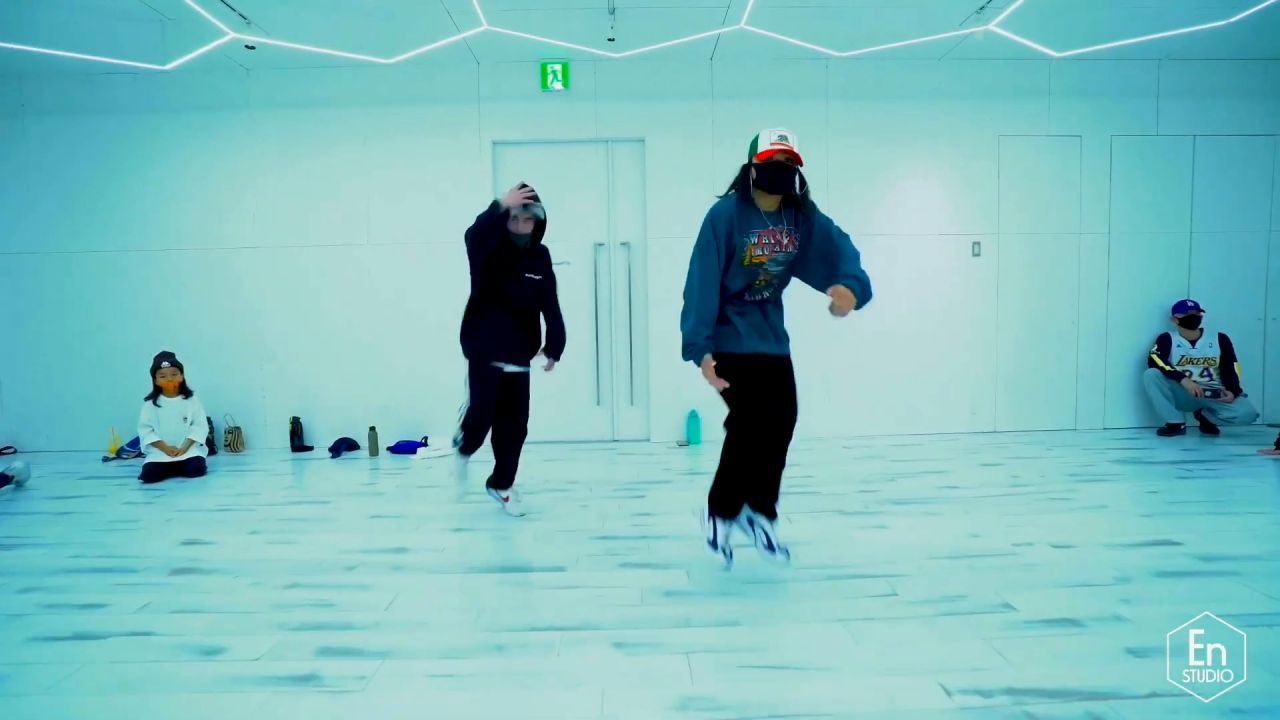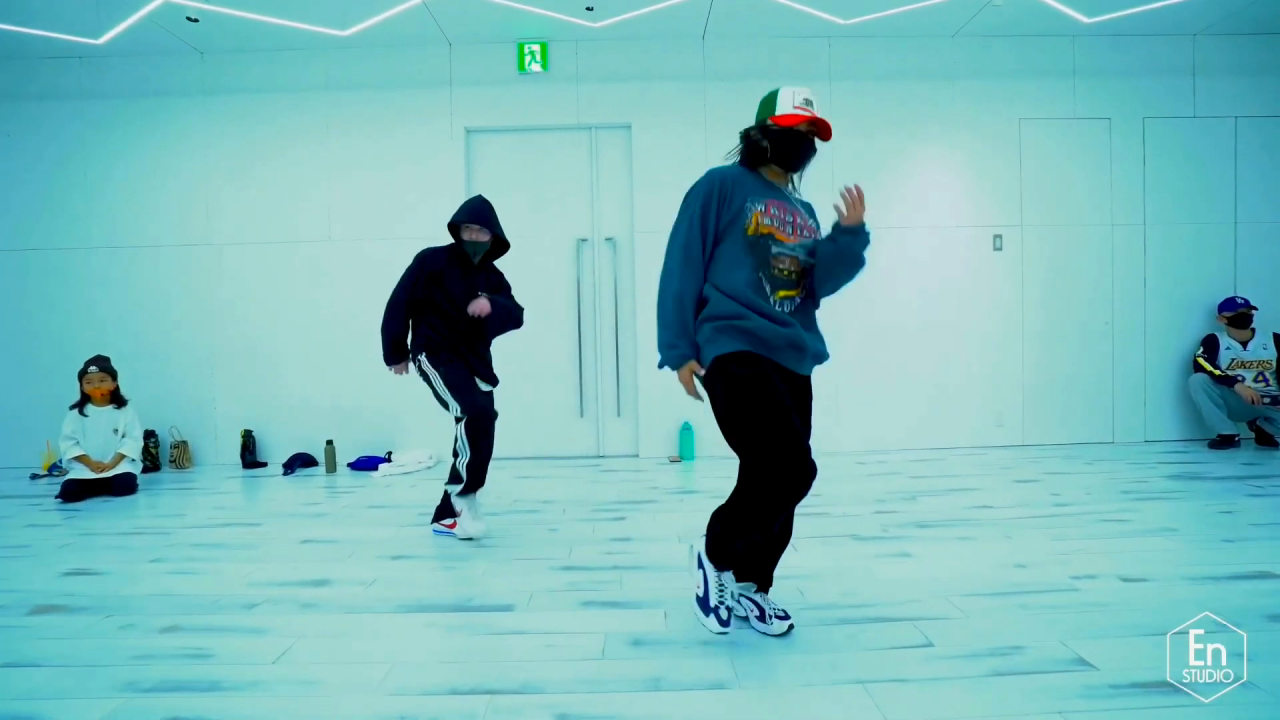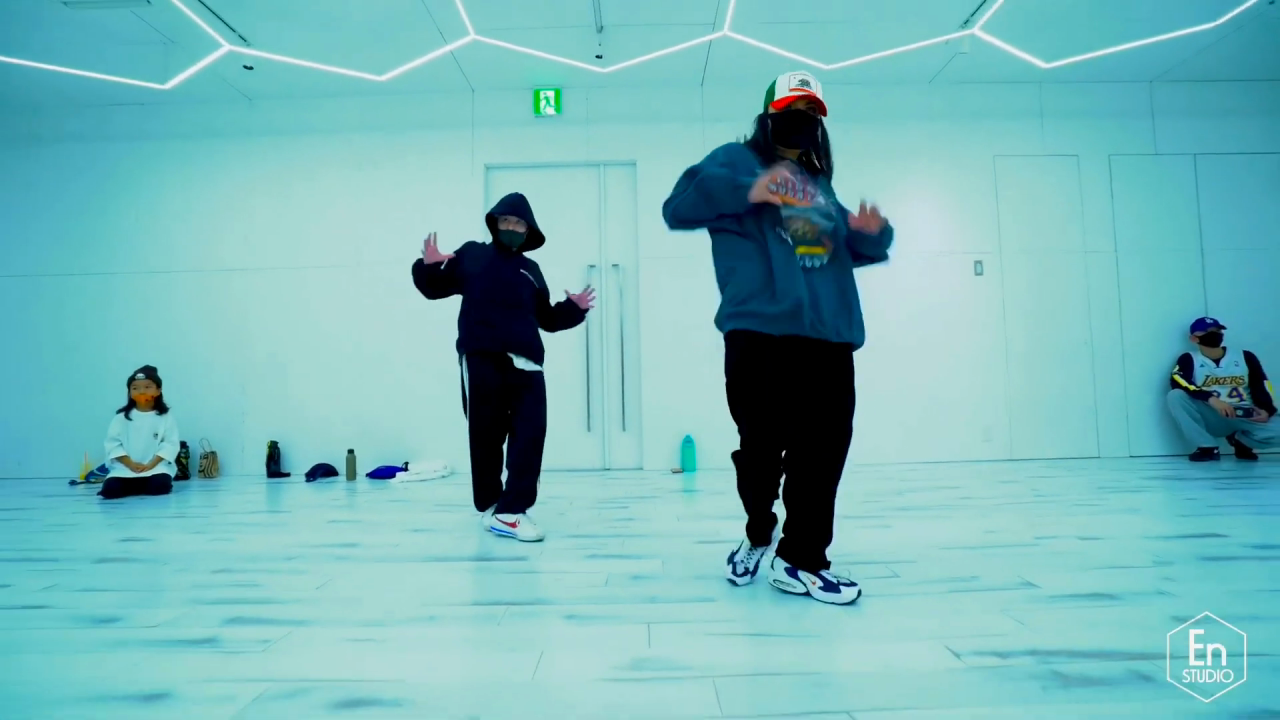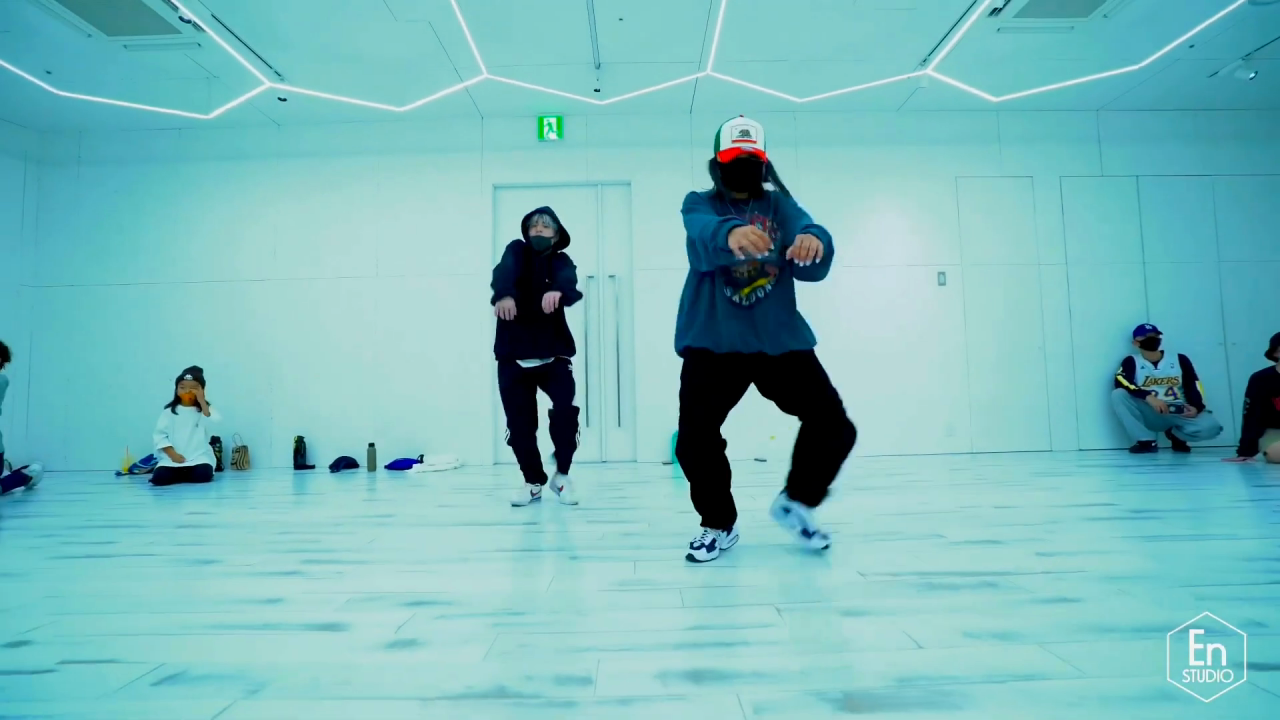
dt=0.7s
person 1, frame 1
left shoulder: (804, 216)
right shoulder: (726, 215)
left elbow: (838, 251)
right elbow: (700, 281)
left wrist: (850, 285)
right wrist: (698, 347)
left hip: (768, 336)
right hip: (727, 337)
left knee: (779, 425)
right knee: (752, 421)
left ankle: (760, 512)
right ankle: (722, 511)
person 1, frame 2
left shoulder: (801, 210)
right shoulder: (721, 185)
left elbow: (818, 283)
right elbow: (684, 266)
left wrist: (851, 233)
right wrist: (680, 350)
left hip: (791, 359)
right hip: (733, 351)
left knee: (783, 478)
right knee: (785, 469)
left ankle: (748, 584)
right ankle: (717, 554)
person 1, frame 3
left shoulder: (822, 187)
right shoulder: (739, 162)
left elbow: (860, 248)
right elbow: (679, 207)
left wrist: (872, 230)
right wrist: (745, 196)
left hip: (829, 329)
right hip: (760, 327)
left knee: (824, 450)
right knee: (763, 447)
left ankle: (800, 560)
right ankle: (759, 535)
person 1, frame 4
left shoulder: (779, 206)
right shoulder: (700, 205)
left elbow: (812, 266)
right elbow: (705, 233)
left wrist: (815, 243)
right wrist: (730, 235)
left hip: (780, 344)
right hip: (711, 348)
left knee: (832, 425)
right knee: (696, 439)
left ankle: (797, 502)
right ankle: (718, 524)
person 2, frame 1
left shoulder: (540, 258)
right shoulder: (490, 248)
left elbow: (550, 305)
right elbow: (476, 238)
left wrist: (554, 346)
right wrist: (501, 208)
left hip: (519, 354)
right hip: (483, 346)
left knee: (514, 425)
right knee: (481, 409)
left ankle: (500, 485)
right ankle: (463, 448)
person 2, frame 2
left shoulder: (493, 277)
right shoulder: (430, 261)
left elbow: (514, 316)
right elbow: (399, 307)
left wrist: (493, 307)
right wrist: (396, 353)
left hip: (474, 364)
right hip: (436, 357)
left knee: (479, 444)
right knee: (477, 412)
left ankle: (447, 516)
right ankle: (462, 494)
person 2, frame 3
left shoulder: (530, 270)
right shoulder: (474, 255)
left elbow: (546, 319)
right elbow: (435, 288)
left wrist: (575, 309)
right wrist: (428, 265)
left hip: (525, 362)
right hip: (481, 359)
left knee: (530, 434)
right knee: (485, 436)
left ankle: (511, 510)
right ankle: (488, 506)
person 2, frame 4
left shoulder: (561, 263)
right shoulder: (516, 253)
left elbow: (568, 284)
right elbow: (504, 272)
left wrist: (558, 292)
right wrist: (504, 295)
left hip: (552, 357)
right hip: (513, 357)
left knee: (565, 411)
right knee: (520, 425)
left ankle: (562, 474)
right ankle: (533, 482)
